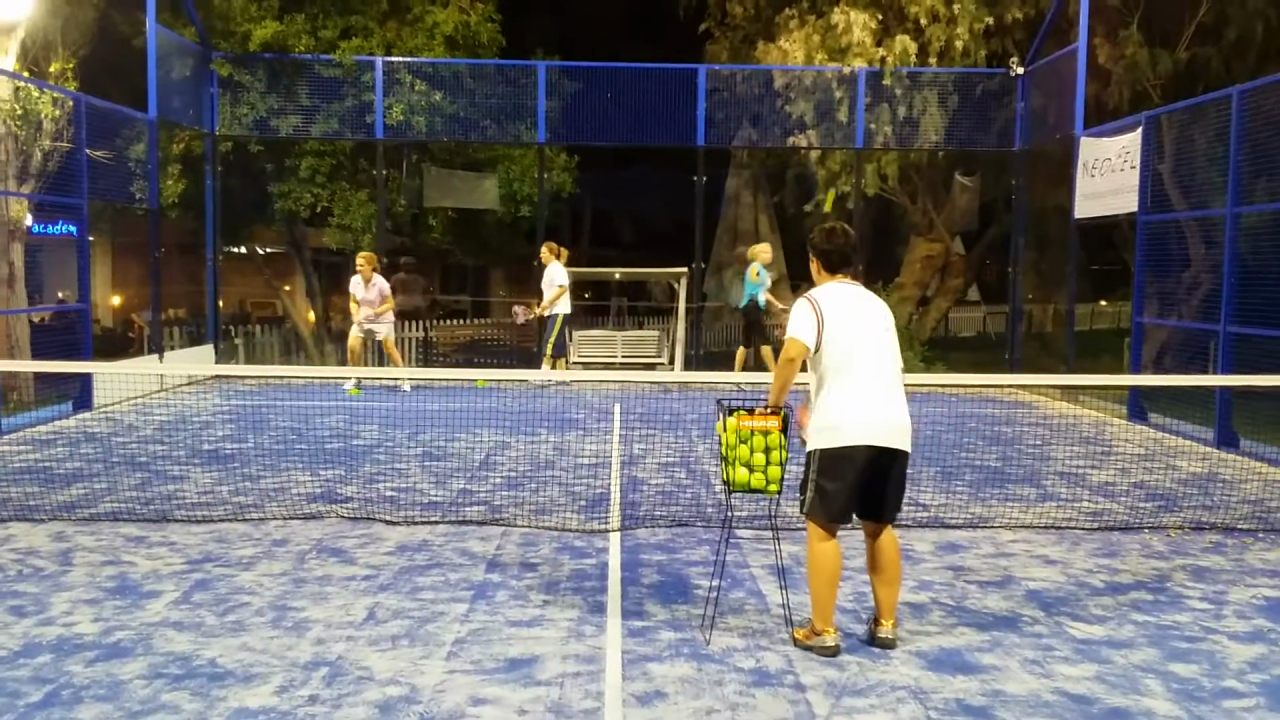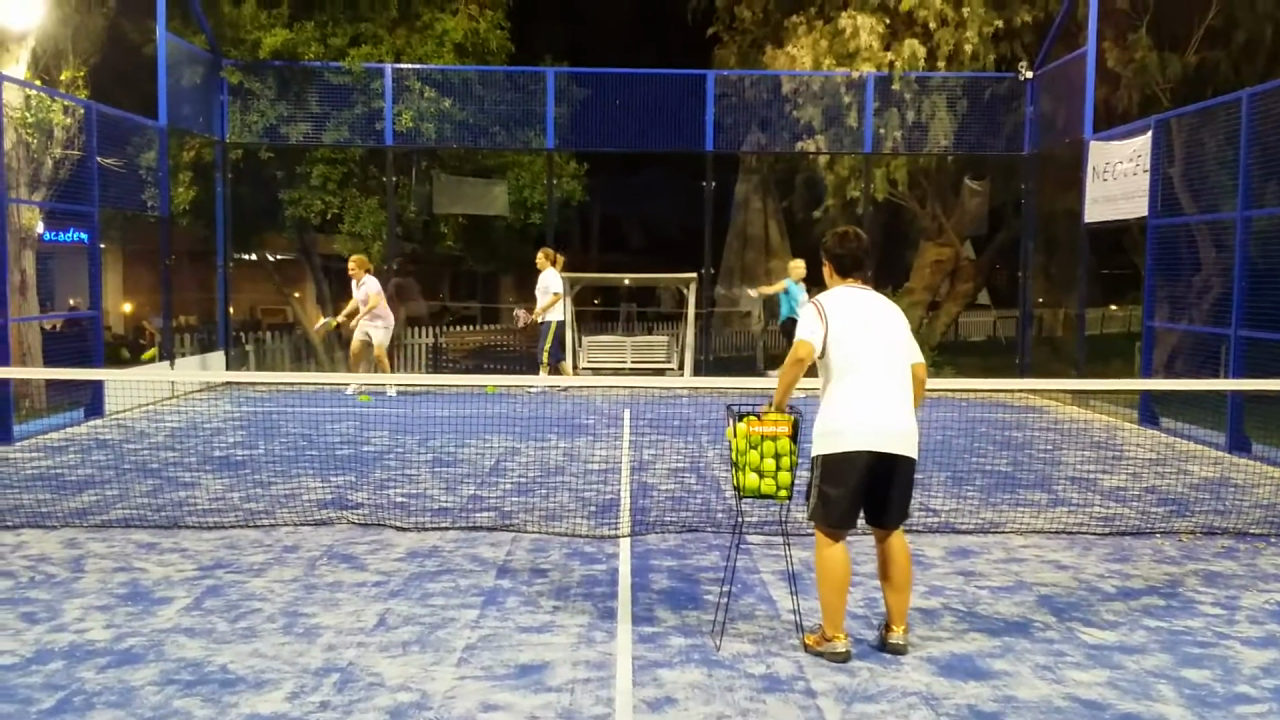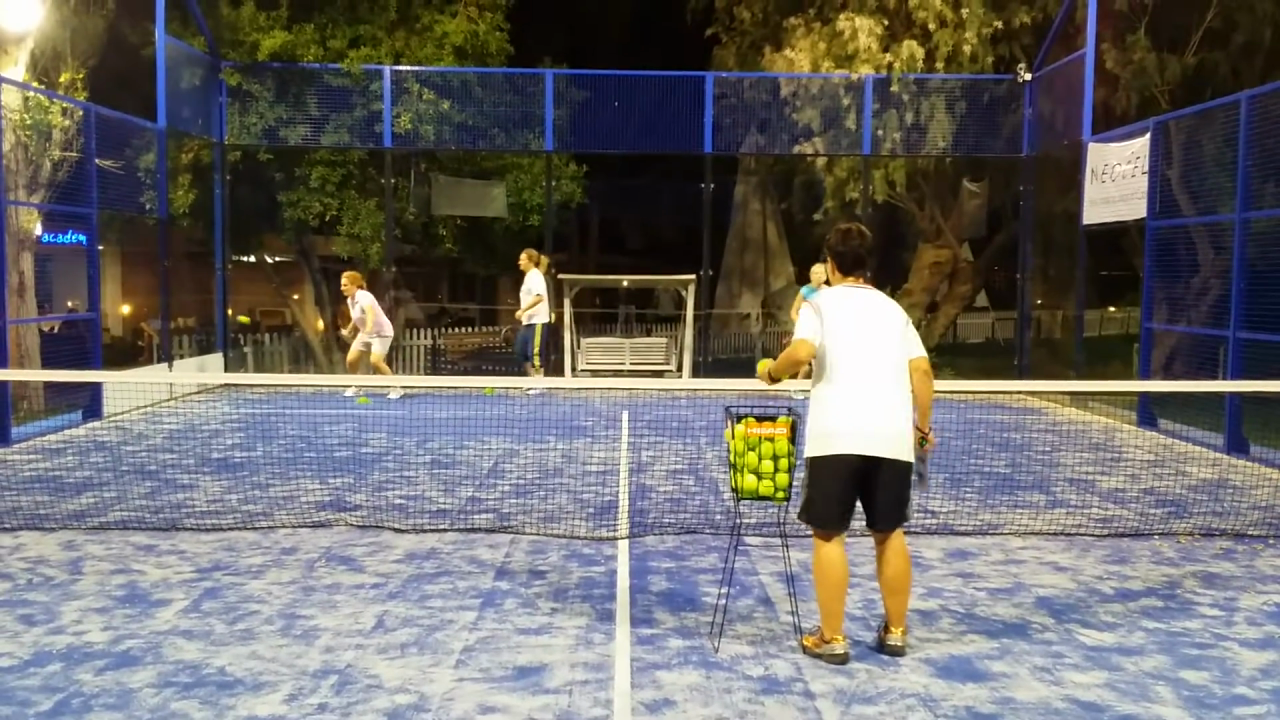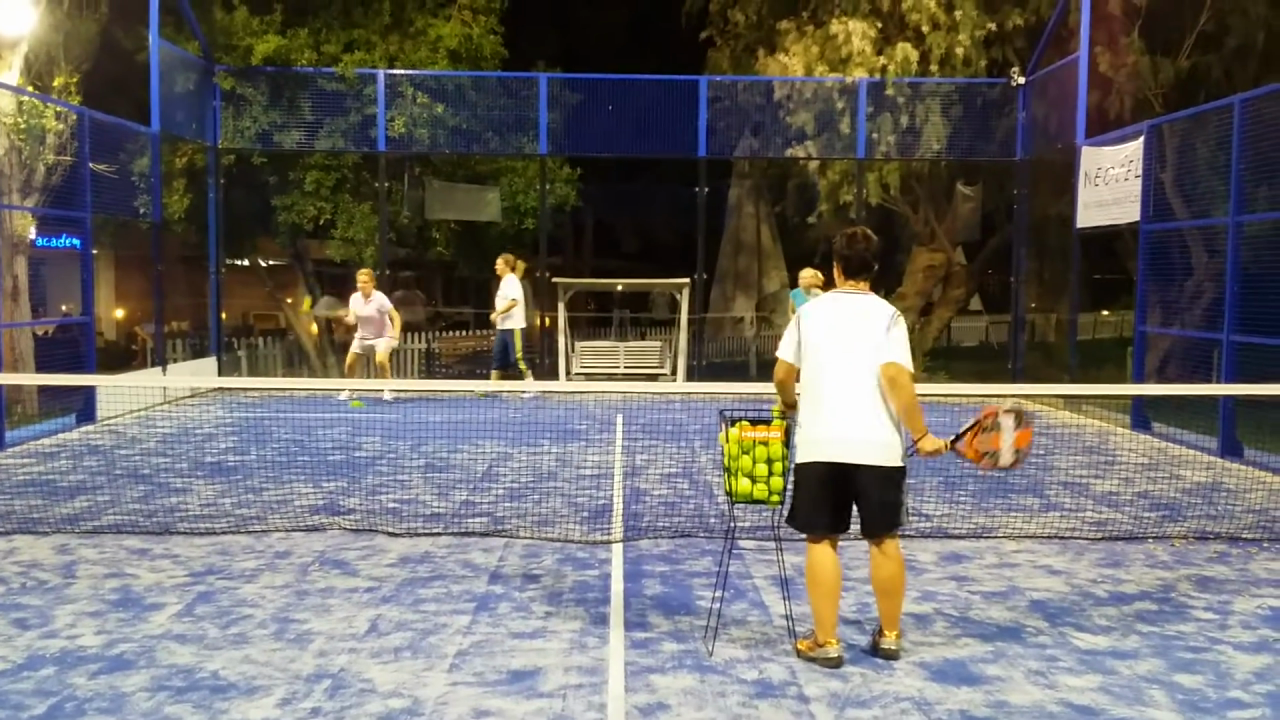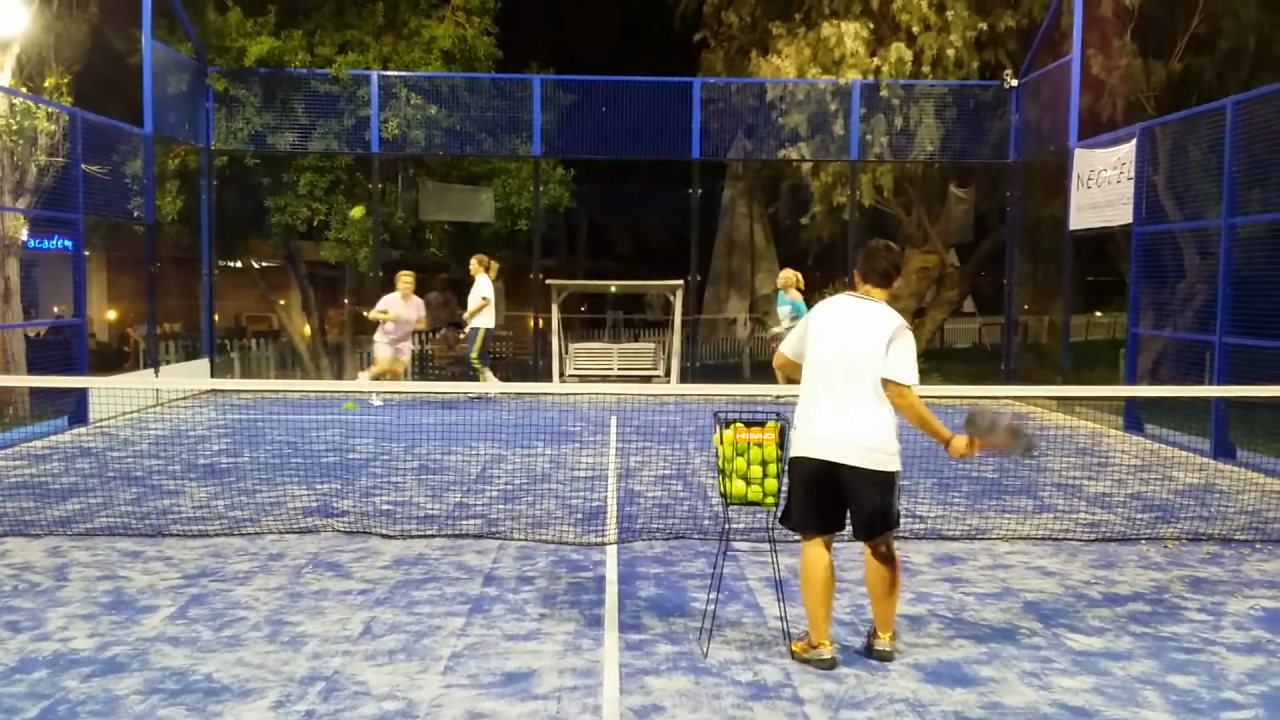
dt=0.3s
person 1, frame 1
left shoulder: (814, 301)
right shoulder: (878, 304)
left elbow: (792, 355)
left wrist: (773, 404)
left hip: (842, 430)
right hip: (893, 429)
left knee: (821, 527)
right knee: (879, 528)
left ankle: (822, 631)
right ankle: (885, 624)
person 1, frame 2
left shoulder: (823, 304)
right shoulder: (891, 309)
left elbow: (801, 353)
right elbow: (919, 375)
left wrist: (779, 399)
left hip: (846, 435)
right hip: (899, 435)
left knee: (831, 533)
right knee: (889, 532)
left ankle: (833, 637)
right ankle: (897, 631)
person 1, frame 3
left shoulder: (821, 303)
right shoulder: (893, 309)
left elbow: (801, 351)
right elbow: (921, 371)
left wrist: (771, 371)
right wrist: (923, 426)
left hip: (836, 437)
right hip: (892, 439)
left knee: (828, 535)
right knee: (889, 535)
left ankle: (832, 638)
right ankle: (895, 632)
person 1, frame 4
left shoulder: (808, 311)
right shoulder: (887, 315)
left elbow: (782, 375)
right elbow: (896, 378)
left wrist: (790, 402)
right wrist: (920, 434)
left hip: (820, 445)
right hip: (877, 448)
left knee: (822, 541)
right knee: (883, 540)
left ankle: (825, 642)
right ankle: (888, 636)
person 1, frame 5
left shoulder: (821, 310)
right shoulder: (894, 325)
left elbow: (782, 363)
right elbow: (900, 396)
right wrist: (947, 439)
left hip: (813, 444)
right hip: (870, 450)
left knee: (816, 541)
right knee: (879, 543)
left ankle: (819, 643)
right ankle: (883, 637)
